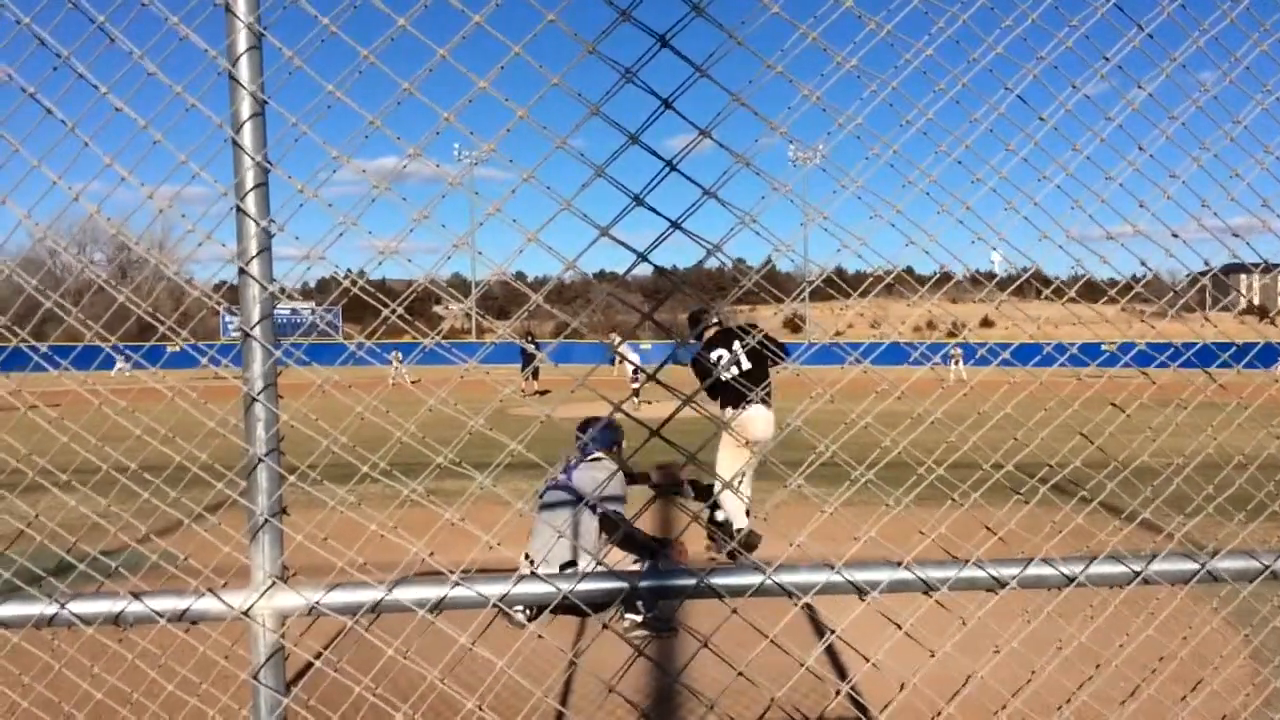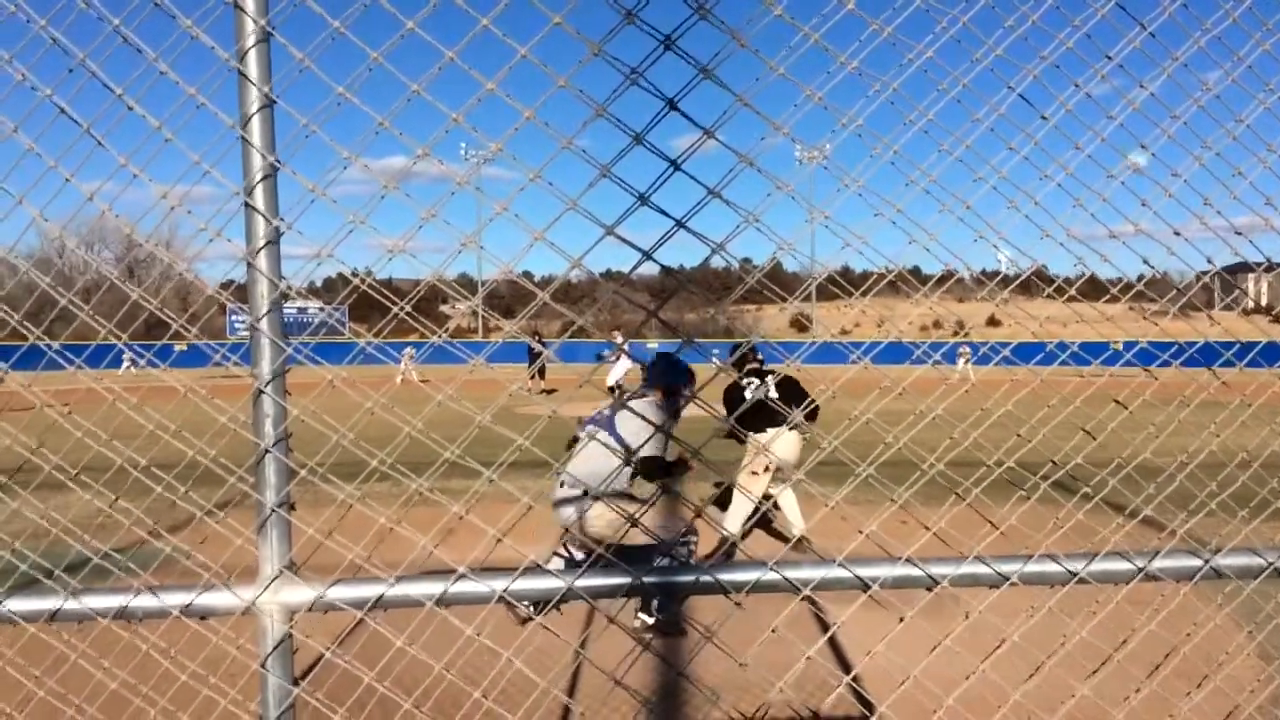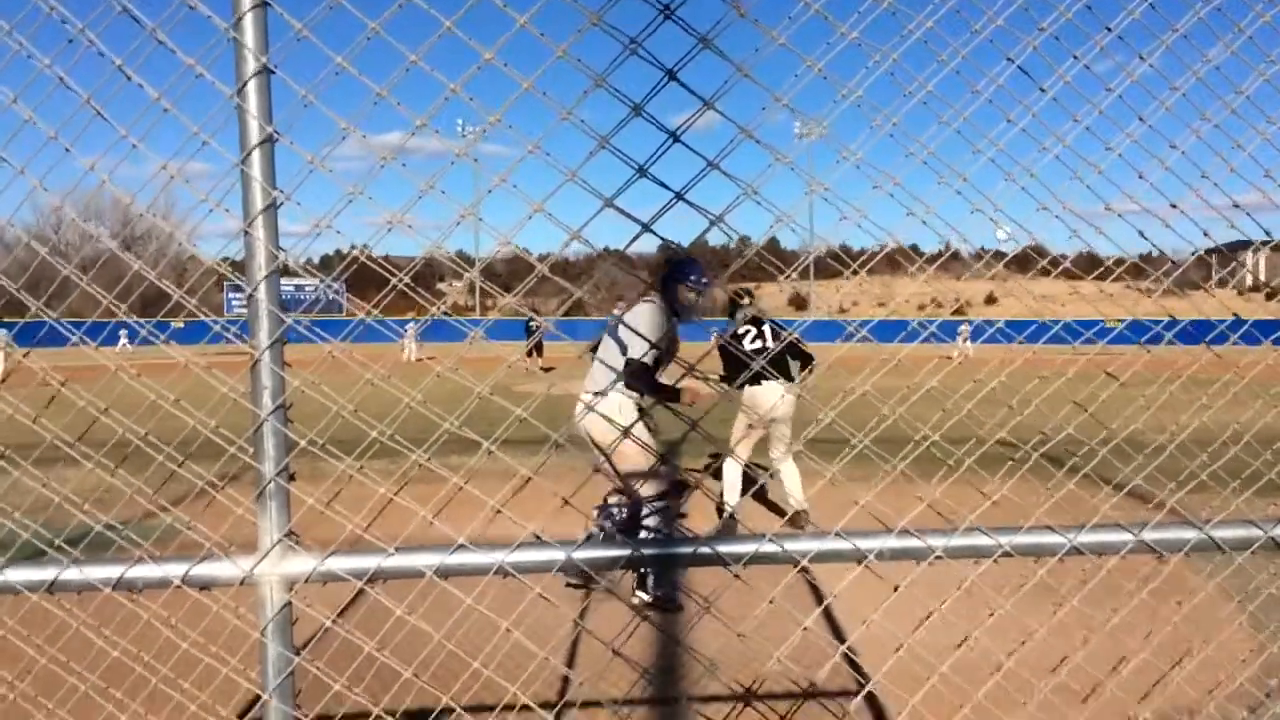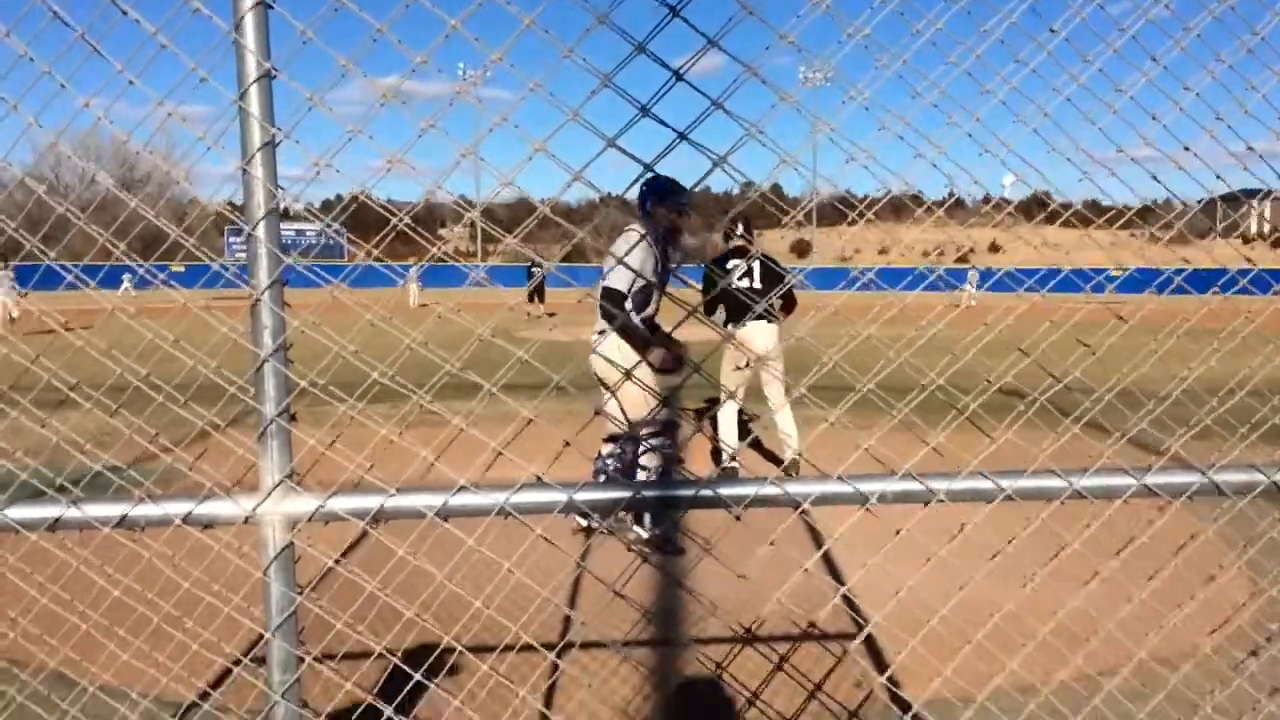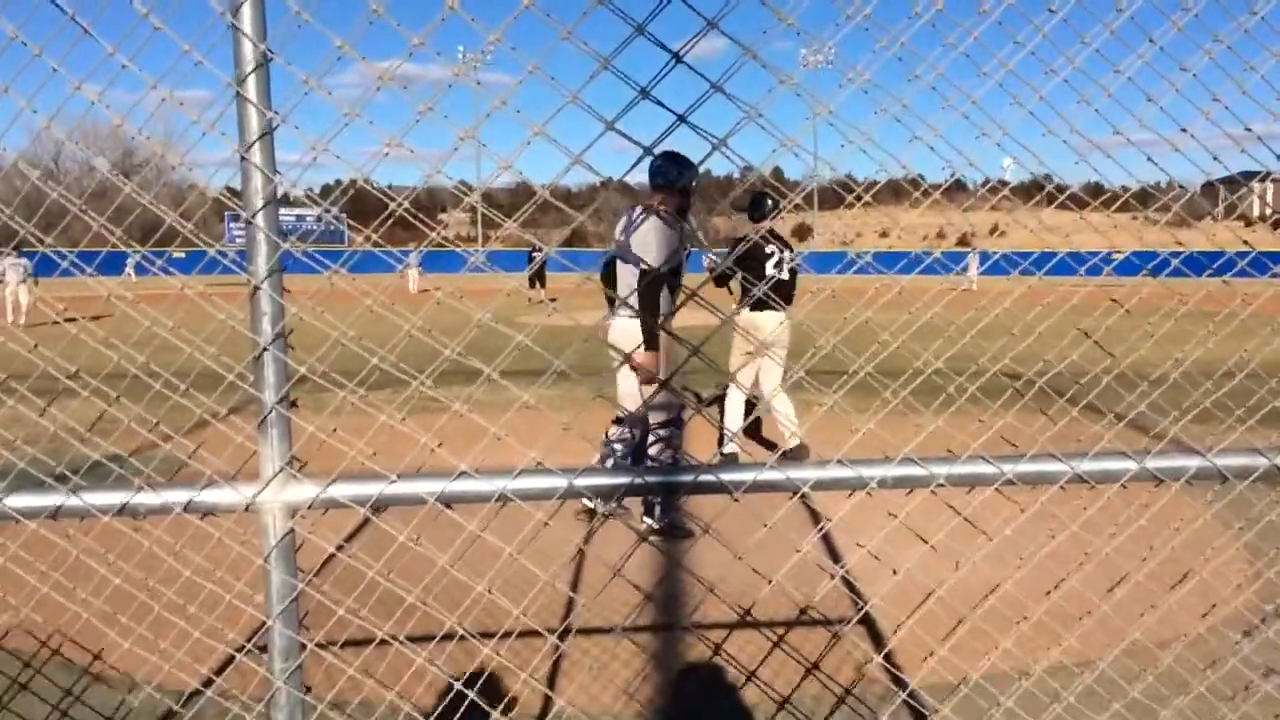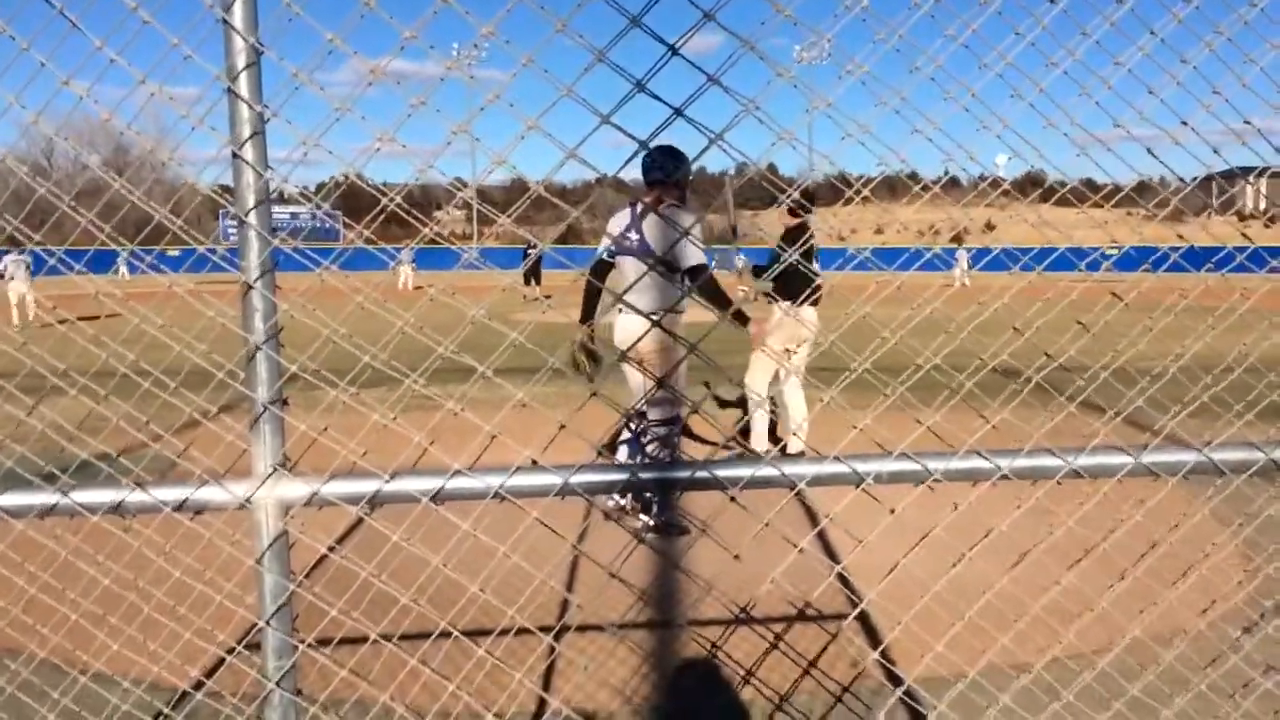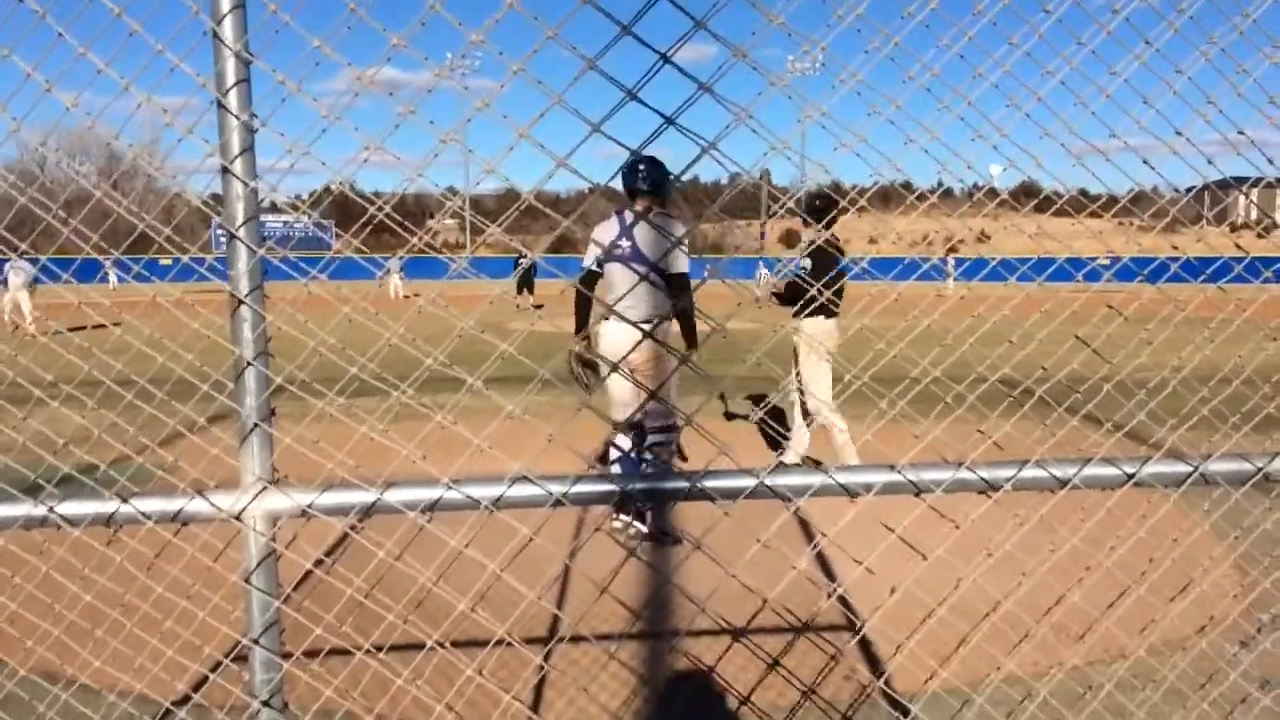
dt=0.4s
person 1, frame 1
left shoulder: (565, 470)
right shoulder: (606, 470)
right elbow: (612, 527)
left wrist: (650, 477)
right wrist: (665, 548)
left hip: (537, 573)
right hip: (575, 575)
right knee: (652, 550)
left ankle: (525, 603)
right ankle: (642, 616)
person 1, frame 2
left shoulder: (620, 404)
right shoulder: (655, 411)
left elbow: (577, 443)
right elbow: (646, 468)
right wrist: (680, 464)
left hip: (566, 500)
right hip: (597, 503)
left knee: (581, 544)
right knee: (679, 534)
left ankle: (531, 600)
right ankle: (655, 616)
person 1, frame 3
left shoulder: (645, 311)
right shoulder: (653, 314)
left elbow: (613, 362)
right elbow: (634, 375)
right wrist: (677, 395)
left hip: (598, 407)
right hip: (613, 409)
left knee: (628, 490)
right knee: (658, 494)
left ankle: (586, 565)
right ankle: (651, 588)
person 1, frame 4
left shoulder: (653, 244)
right shoulder: (636, 242)
right elbow: (610, 304)
left wrist: (662, 339)
right wrist: (652, 348)
left hip: (620, 349)
right hip: (621, 350)
left knee: (622, 433)
right knee: (658, 430)
left ankle: (594, 513)
right ankle: (648, 524)
person 1, frame 5
left shoulder: (632, 218)
right shoulder: (668, 224)
left elbow: (608, 273)
right elbow: (650, 287)
right wrist: (653, 347)
left hip: (622, 325)
right hip: (647, 331)
left knee: (630, 416)
right knee: (665, 421)
left ankle: (600, 496)
right ankle: (658, 512)
person 1, frame 6
left shoulder: (622, 218)
right shoulder: (680, 219)
left elbow: (596, 276)
right elbow: (700, 281)
left wrist: (585, 324)
right wrist: (744, 320)
left hip: (625, 324)
right hip: (658, 329)
left knee: (640, 411)
right knee: (663, 419)
left ankle: (624, 492)
right ankle: (655, 510)
person 1, frame 7
left shoulder: (606, 228)
right shoulder: (670, 227)
left elbow: (583, 286)
right elbow: (679, 292)
left wrist: (581, 334)
right wrist: (691, 342)
left hip: (611, 334)
right hip: (650, 337)
left knee: (624, 424)
right knee: (662, 426)
left ankle: (624, 510)
right ankle: (645, 517)
person 2, frame 1
left shoulder: (700, 358)
right shoulder: (745, 333)
right elbow: (782, 353)
left hip: (740, 419)
right hip: (765, 417)
left knee: (724, 482)
right knee: (743, 475)
left ankle: (743, 535)
person 2, frame 2
left shoulder: (733, 389)
right shoulder: (781, 377)
left elbow: (738, 430)
right elbow: (811, 409)
left wrist: (736, 434)
left hip: (761, 443)
right hip: (791, 442)
left knee: (741, 500)
right knee: (780, 485)
left ankle: (728, 540)
right ankle: (799, 536)
person 2, frame 3
left shoulder: (728, 337)
right shoulder: (776, 328)
left elbow: (735, 381)
right elbow: (807, 360)
left wrist: (725, 377)
right wrist: (794, 385)
left hip: (756, 395)
right hip: (785, 395)
left knee: (735, 458)
right knee: (782, 456)
left ankle: (730, 515)
right ankle: (800, 510)
person 2, frame 4
left shoulder: (716, 265)
right shoulder: (769, 262)
left elbow: (709, 309)
right elbow: (790, 302)
left wrist: (719, 295)
left hip: (740, 334)
right hip: (769, 333)
left knee: (729, 402)
right knee: (778, 397)
left ankle: (730, 464)
right ankle: (792, 456)
person 2, frame 5
left shoulder: (748, 243)
right shoulder: (786, 247)
left elbow: (721, 278)
right elbow: (789, 291)
left wrist: (712, 266)
left hip: (753, 319)
right hip: (780, 321)
left knee: (738, 386)
right knee: (772, 386)
left ankle: (729, 449)
right ankle: (794, 443)
person 2, frame 6
left shoulder: (794, 234)
right shoulder: (803, 235)
left elbow: (775, 271)
left wrist: (752, 270)
right wrist: (761, 291)
left hip: (789, 314)
right hip: (806, 315)
left knee: (756, 380)
right knee: (791, 384)
left ankle: (759, 448)
right ankle: (795, 448)
person 2, frame 7
left shoulder: (829, 249)
right shoulder: (812, 247)
left elbow: (819, 290)
left wrist: (781, 287)
right wrist: (778, 293)
left hip: (818, 328)
right hip: (807, 328)
left knee: (818, 402)
right knee: (801, 397)
left ankle: (852, 463)
right ankle: (793, 458)
